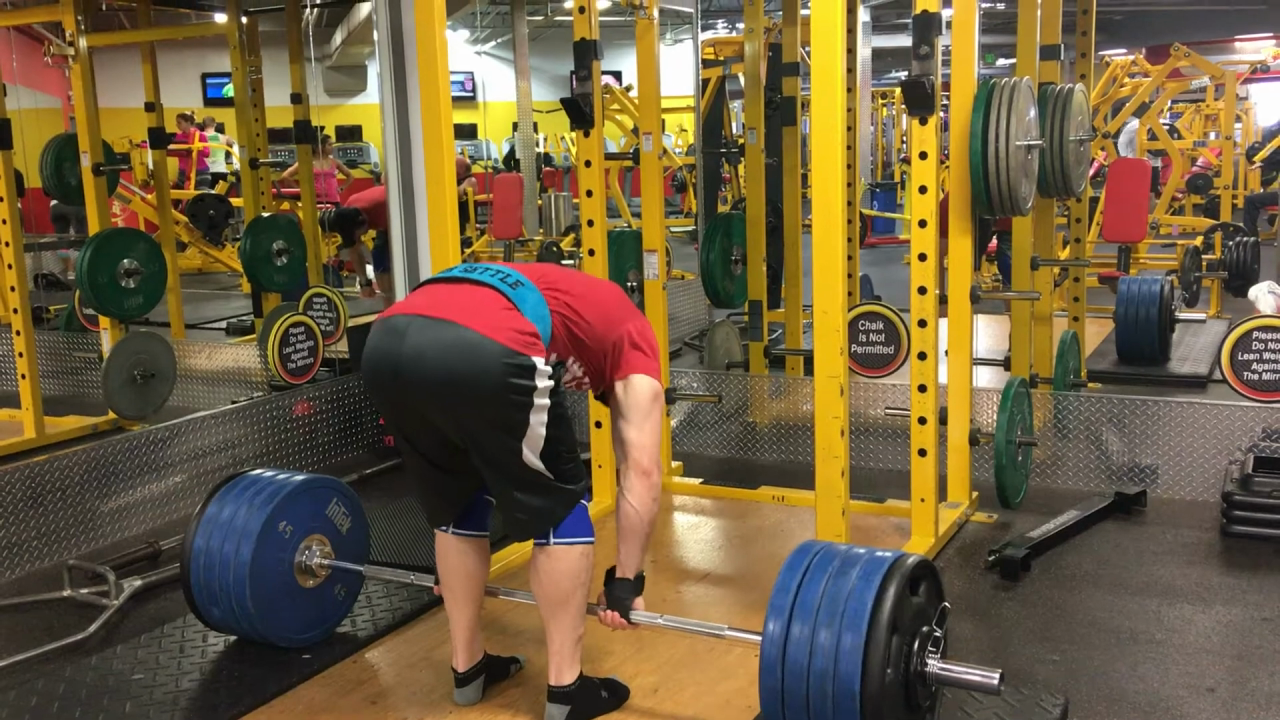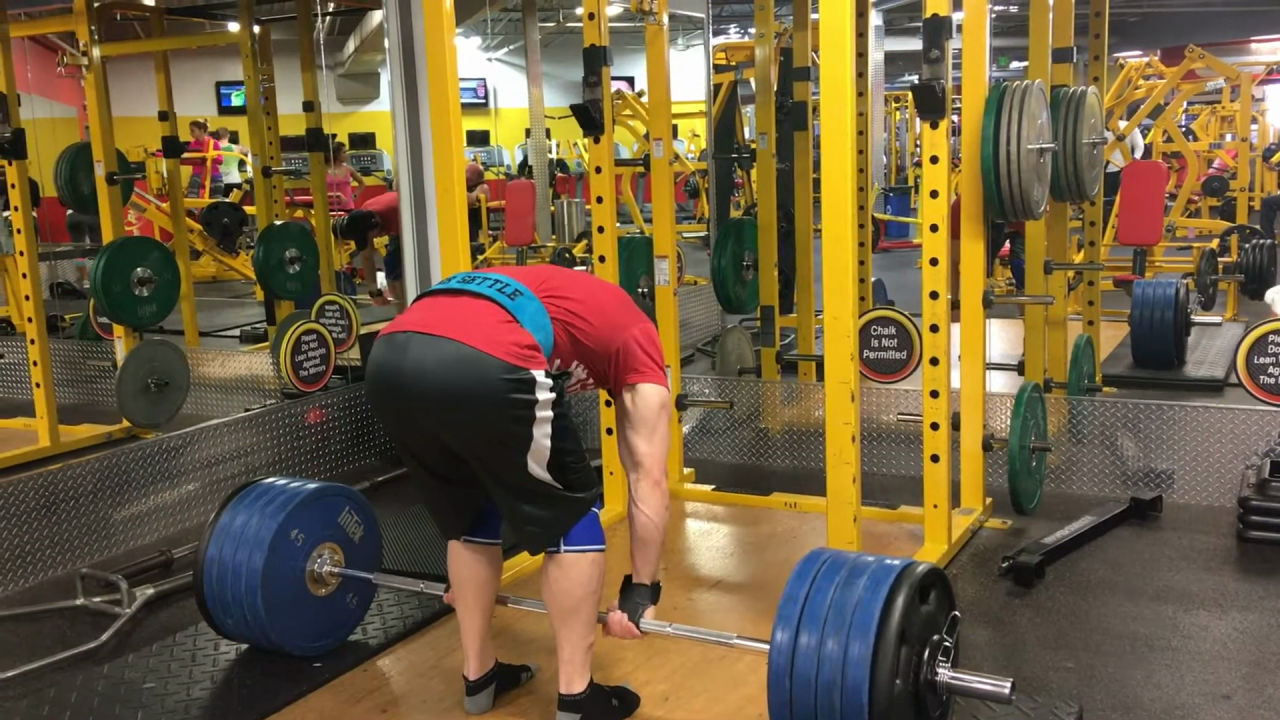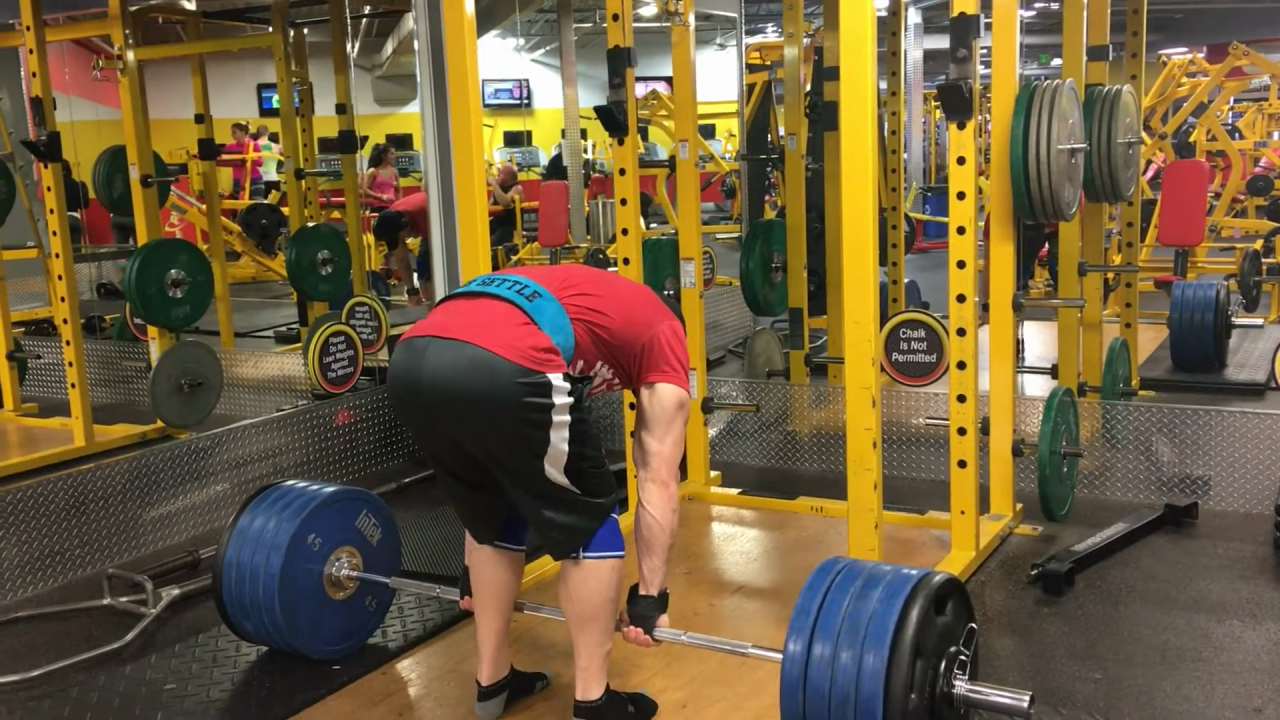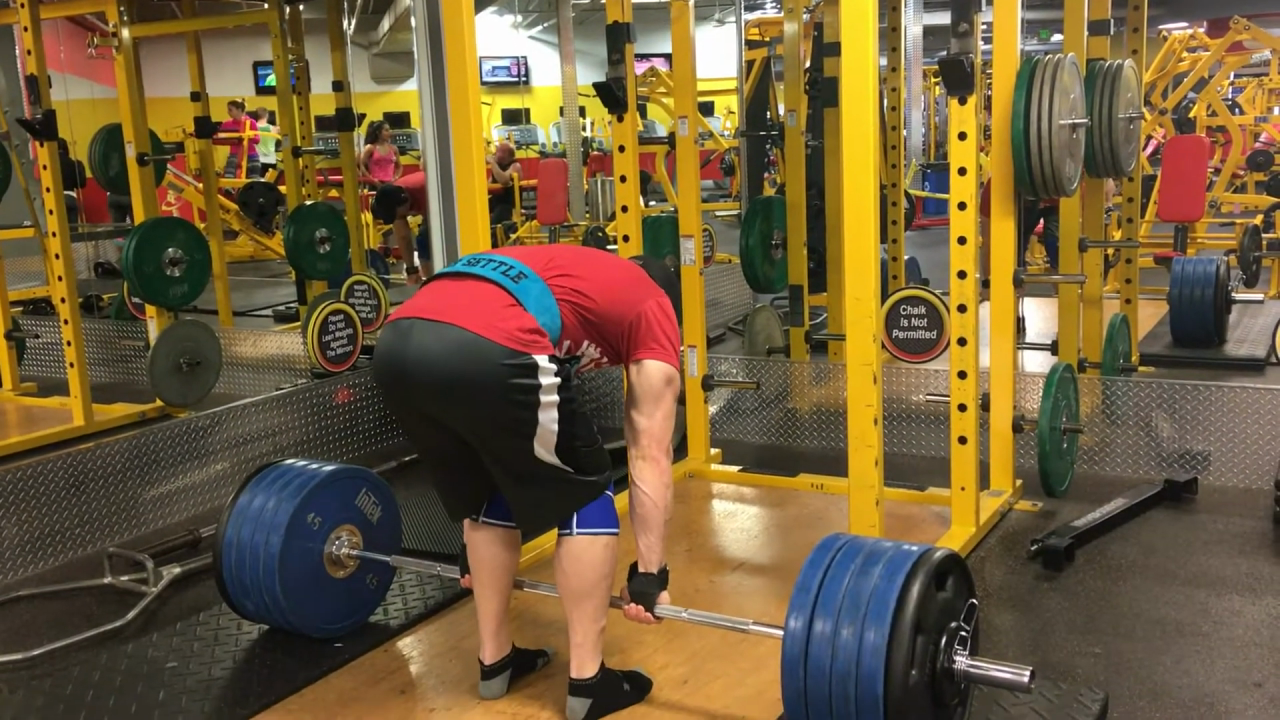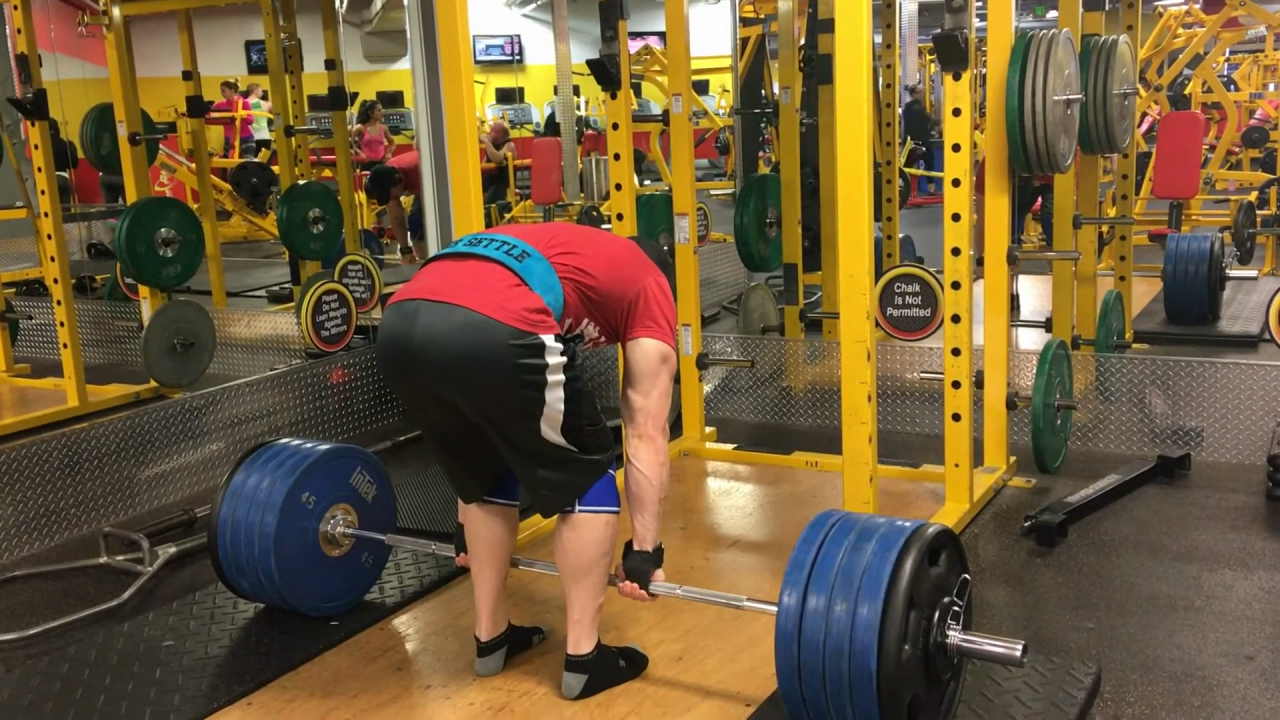
dt=1s
person 1, frame 1
right shoulder: (630, 333)
left elbow: (496, 455)
right elbow: (640, 470)
right wrist: (626, 582)
left hip: (387, 342)
right hip: (480, 352)
left knee: (458, 508)
right knee: (559, 510)
left ankle: (467, 667)
person 1, frame 2
right shoulder: (635, 337)
left elbow: (498, 463)
right elbow: (648, 477)
right wrist: (640, 591)
left hip: (389, 358)
right hip: (484, 366)
left knee: (470, 513)
right knee: (571, 517)
left ankle: (479, 676)
person 1, frame 3
right shoulder: (663, 335)
left elbow: (505, 472)
right elbow: (658, 479)
left wrist: (475, 573)
right wrist: (650, 596)
left hip: (412, 360)
right hip: (502, 370)
left knee: (492, 513)
right knee: (590, 521)
left ankle: (492, 682)
person 1, frame 4
right shoulder: (653, 308)
left elbow: (501, 446)
right elbow: (650, 455)
left wrist: (472, 554)
right wrist: (650, 573)
left hip: (397, 344)
right hip: (488, 352)
left knee: (489, 494)
right knee: (584, 498)
left ankle: (495, 661)
right ankle: (588, 682)
person 1, frame 5
right shoulder: (649, 286)
left elbow: (491, 421)
right elbow: (647, 432)
left wrist: (468, 528)
right wrist: (646, 552)
left hip: (401, 325)
right hip: (493, 333)
left knee: (488, 472)
right knee: (587, 476)
left ankle: (490, 638)
right ankle: (584, 659)
